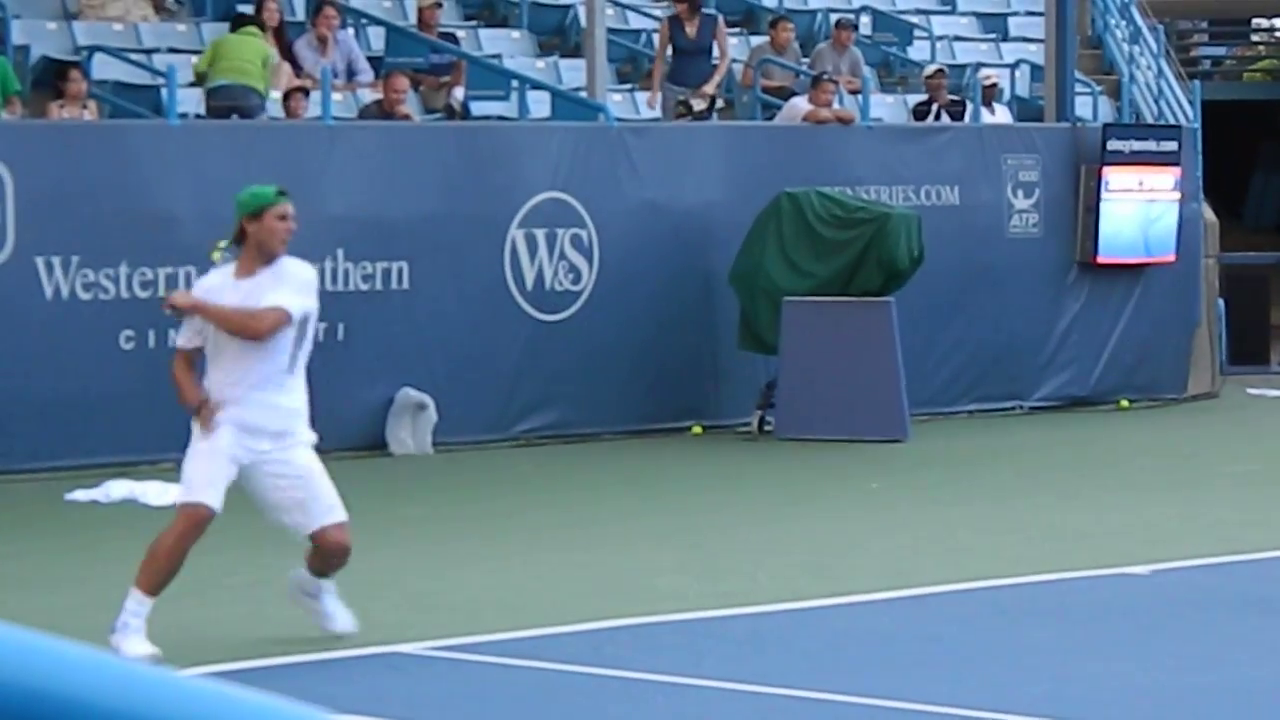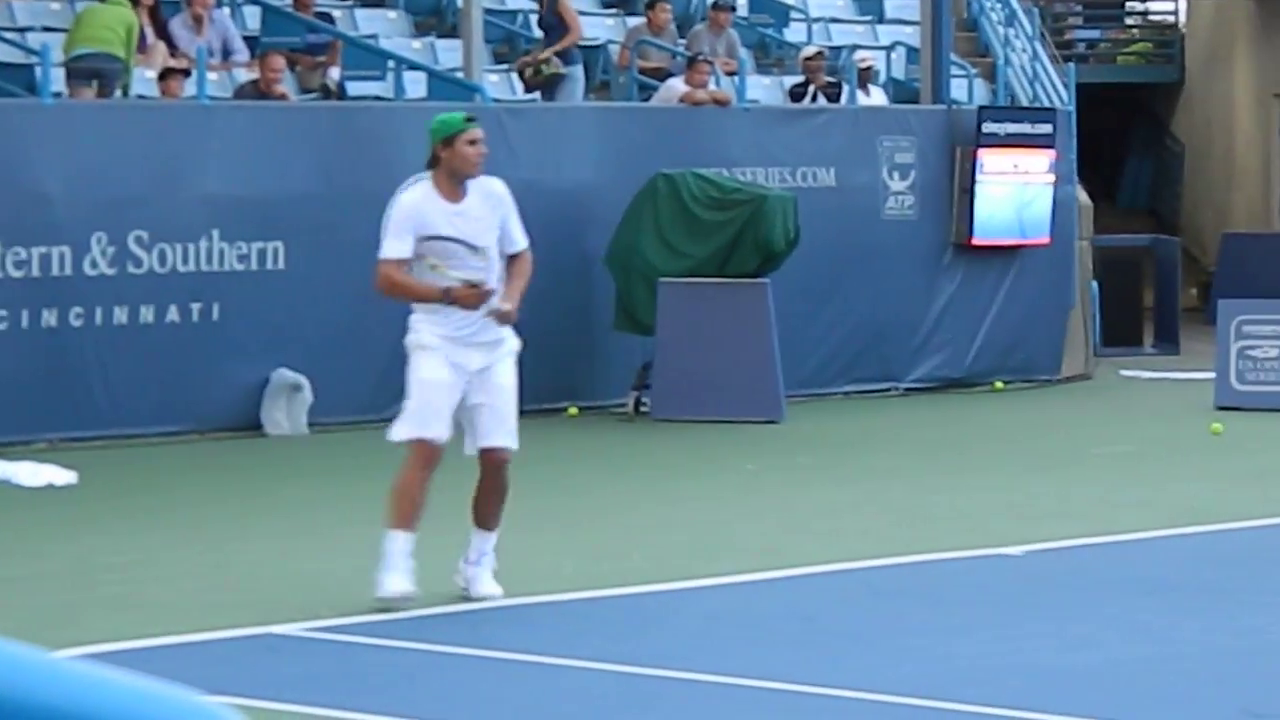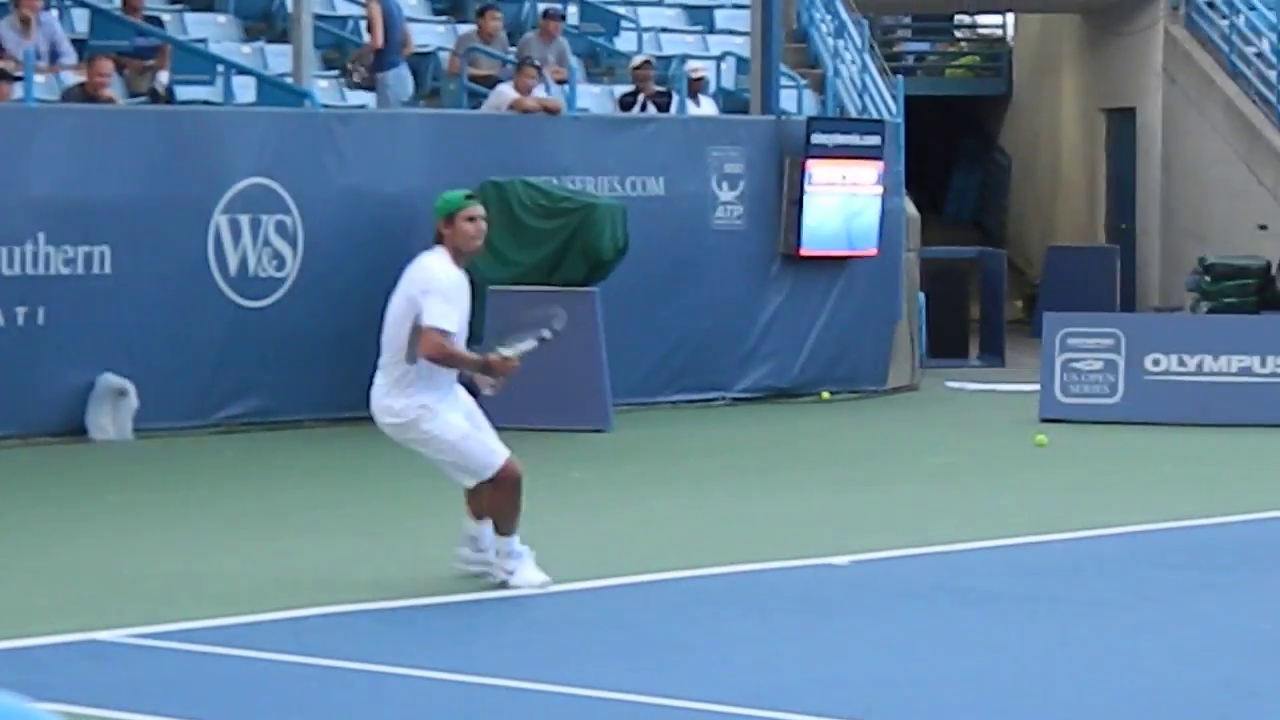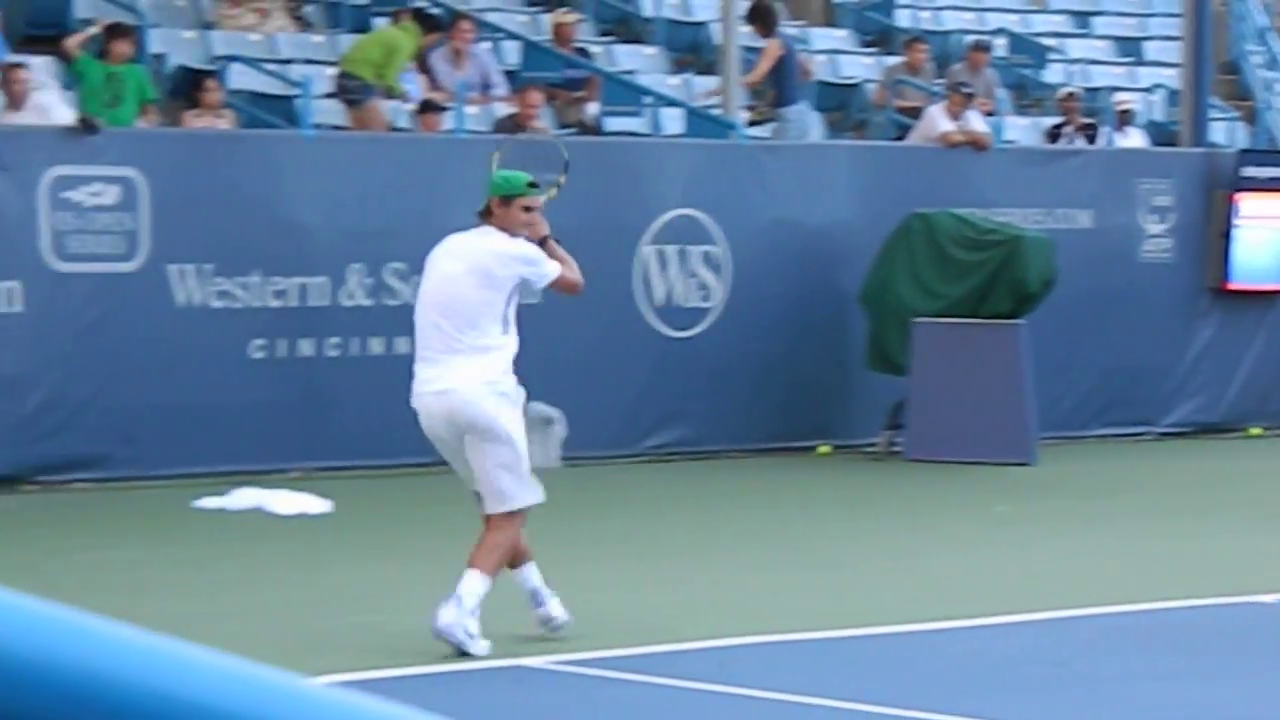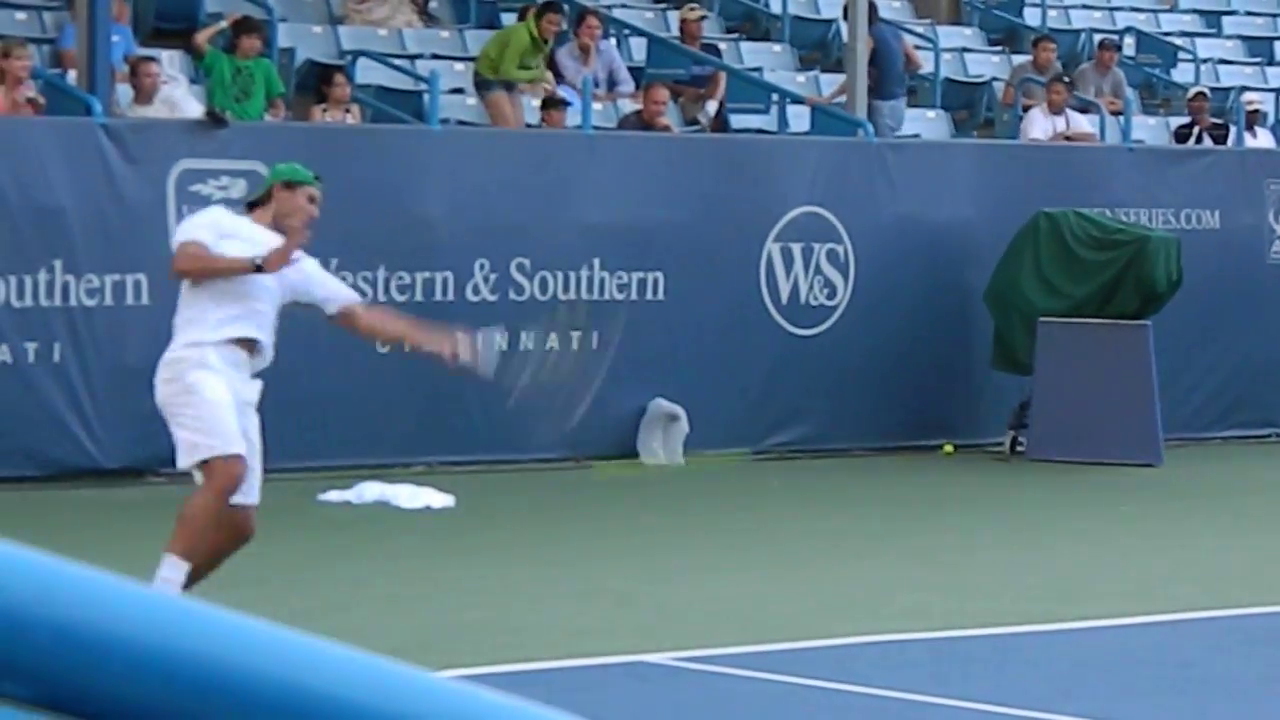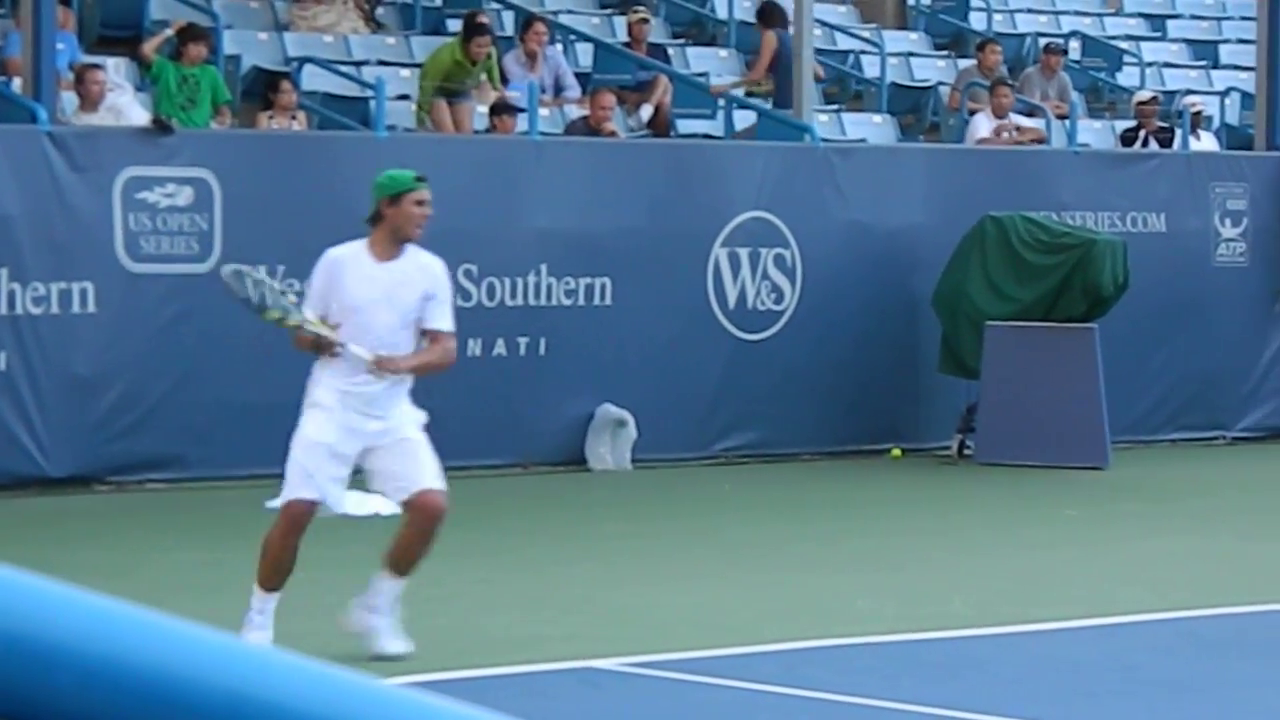
dt=0.7s
person 1, frame 1
left shoulder: (299, 274)
right shoulder: (207, 287)
left elbow: (262, 327)
right elbow: (182, 362)
left wrist: (195, 307)
right wrist: (199, 405)
left hip: (282, 430)
right hip: (223, 426)
left knee: (336, 542)
right knee: (193, 516)
left ankle: (311, 582)
right ankle: (129, 620)
person 1, frame 2
left shoulder: (496, 193)
right shoulder: (410, 204)
left elbow: (519, 257)
right elbow: (387, 279)
left wrist: (510, 300)
right wrist: (448, 296)
left hip: (493, 345)
right hip: (436, 344)
left knee: (496, 459)
right knee: (425, 449)
left ankle: (478, 562)
right ankle: (395, 564)
person 1, frame 3
left shoulder: (453, 270)
right shoulder: (440, 274)
right elbow: (438, 348)
left wrist: (475, 367)
right wrist: (485, 365)
left hip: (440, 393)
right hip: (411, 406)
left knee: (493, 468)
right knee: (505, 474)
left ankle: (479, 545)
right ankle: (510, 558)
person 1, frame 4
left shoulder: (446, 249)
right shoulder: (515, 252)
right elbow: (574, 282)
right wrist: (547, 241)
left hip: (430, 397)
right hip: (484, 393)
left knee: (502, 504)
right knee: (507, 519)
left ankle: (540, 597)
right ankle: (460, 611)
person 1, frame 5
left shoulder: (297, 264)
right shoulder: (215, 221)
left elbow: (362, 316)
right elbow: (185, 265)
left wrist: (435, 339)
right wrist: (256, 264)
left hip: (237, 389)
right hip: (194, 366)
left knee: (239, 527)
right knee: (226, 473)
left ankle: (164, 595)
right ankle: (162, 596)
person 1, frame 6
left shoulder: (431, 270)
right shoulder: (337, 260)
left elbow: (445, 352)
right elbow: (306, 333)
left wrist: (406, 363)
right wrist: (319, 344)
left hip: (392, 416)
right hip: (331, 406)
left knee: (431, 506)
right knee: (295, 514)
left ankle: (377, 610)
right ankle: (258, 622)
